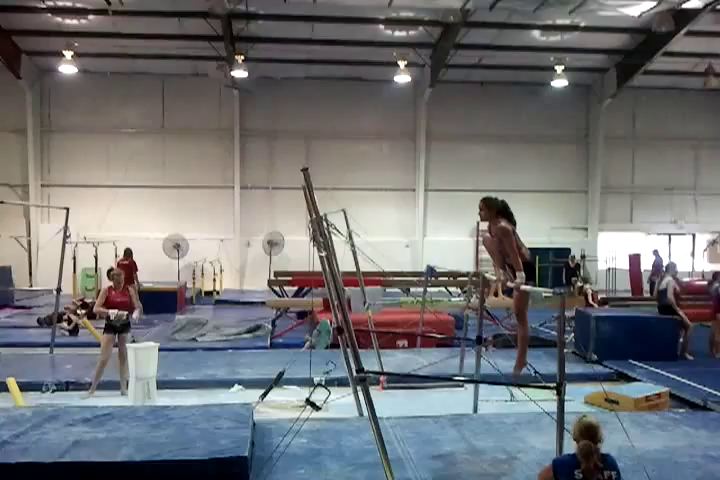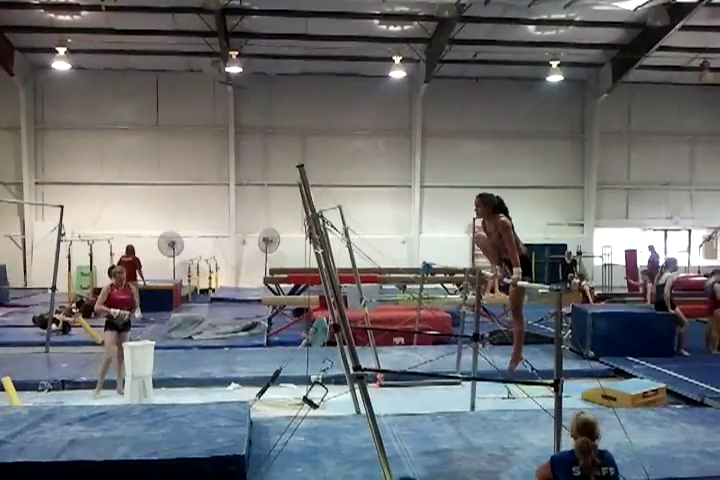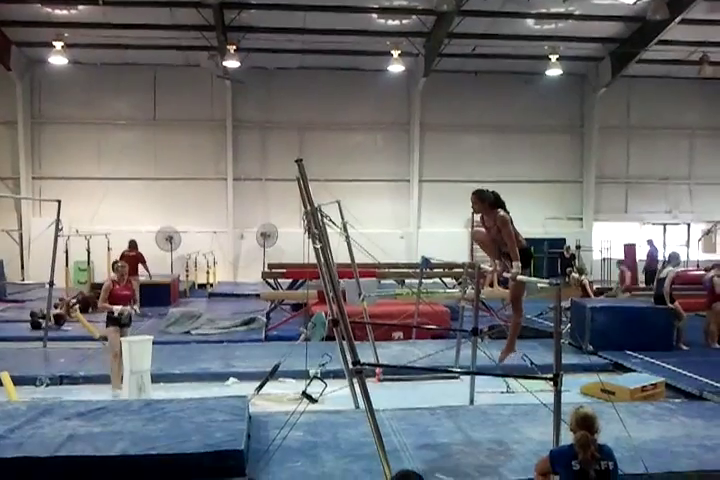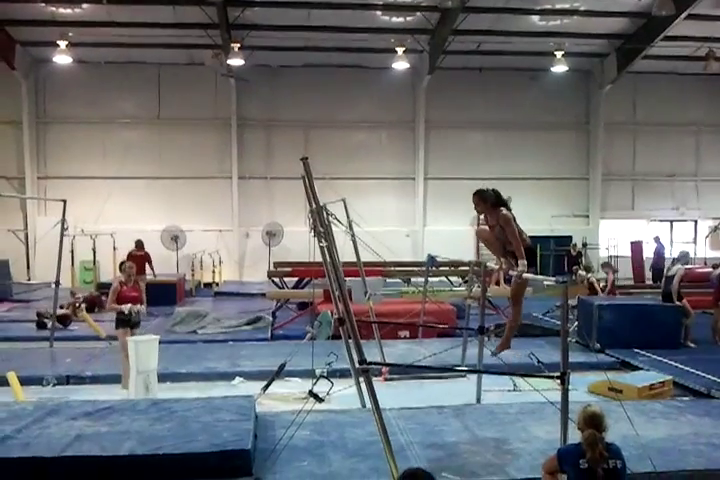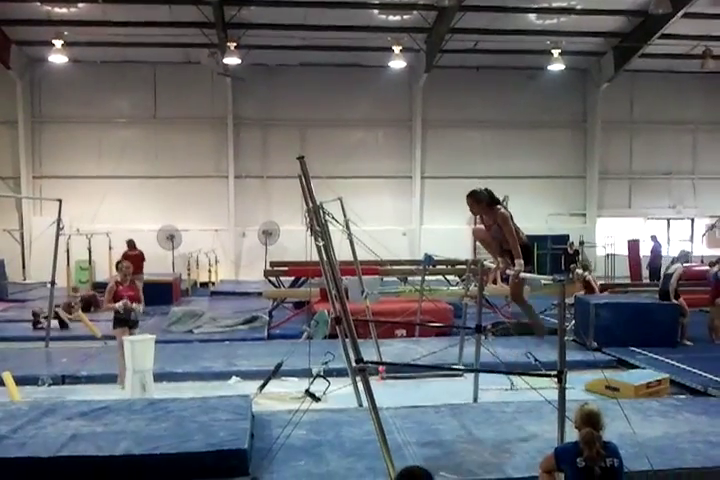
dt=0.2s
person 1, frame 1
left shoulder: (503, 227)
right shoulder: (491, 227)
left elbow: (514, 253)
right elbow: (499, 252)
left wrist: (520, 278)
right wrist: (500, 273)
left hip: (524, 267)
right hip: (511, 265)
left knee: (520, 315)
left ankle: (521, 360)
person 1, frame 2
left shoulder: (502, 222)
right shoulder: (485, 223)
left elbow: (512, 248)
right elbow: (494, 247)
left wrist: (517, 273)
right wrist: (497, 269)
left hip: (520, 262)
right hip: (506, 260)
left knee: (516, 310)
left ankle: (516, 355)
person 1, frame 3
left shoulder: (501, 216)
right shoulder: (484, 218)
left elbow: (512, 242)
right elbow: (493, 241)
left wrist: (516, 267)
right wrist: (497, 263)
left hip: (521, 254)
right hip: (506, 253)
left knee: (515, 302)
left ankle: (510, 346)
person 1, frame 4
left shoulder: (504, 215)
right shoulder: (487, 217)
left elbow: (516, 241)
right elbow: (498, 239)
left wrist: (522, 265)
right wrist: (503, 261)
left hip: (526, 253)
right hip: (510, 251)
left knee: (515, 299)
left ankle: (506, 340)
person 1, frame 5
left shoulder: (500, 214)
right shoulder: (482, 217)
left elbow: (513, 240)
right elbow: (492, 239)
left wrist: (518, 263)
right wrist: (499, 260)
left hip: (522, 250)
right hip: (505, 249)
left knee: (516, 295)
left ankle: (538, 325)
person 2, frame 1
left shoulder: (130, 290)
right shoulder: (106, 291)
left elbow: (137, 308)
right elbow: (96, 309)
left wrist: (135, 315)
right wrist: (112, 312)
left hip: (125, 325)
right hip: (110, 326)
left knee: (123, 356)
right knee: (104, 358)
left ankle: (123, 387)
right ankle: (93, 387)
person 2, frame 2
left shoulder: (131, 288)
right shoulder: (108, 288)
left elbow: (137, 306)
right elbow: (97, 307)
left wrist: (136, 313)
right wrist: (114, 311)
left hip: (125, 323)
right hip: (111, 324)
left knee: (122, 355)
right knee: (109, 355)
left ankle: (120, 386)
right ankle: (99, 386)
person 2, frame 3
left shoulder: (132, 284)
right shoulder: (109, 284)
left elbow: (136, 302)
right elbow: (101, 304)
left wrist: (133, 308)
right wrist: (117, 308)
left hip: (126, 320)
right hip: (113, 320)
left knee: (123, 352)
right knee: (115, 352)
left ankle: (120, 382)
right ankle: (114, 386)
person 2, frame 4
left shoulder: (139, 285)
right shoulder: (117, 285)
left elbow: (144, 303)
right elbow: (110, 306)
left wrist: (141, 308)
right wrist: (126, 307)
left hip: (135, 320)
right hip: (122, 321)
right knee: (126, 352)
left ankle: (125, 381)
right ankle: (128, 383)
person 2, frame 5
left shoulder: (136, 284)
right shoulder: (113, 285)
left elbow: (142, 303)
right elbow: (106, 305)
left wrist: (137, 307)
right wrist: (120, 305)
left hip: (133, 320)
right hip: (120, 321)
right knee: (124, 351)
left ankle: (121, 379)
right ankle: (125, 383)
